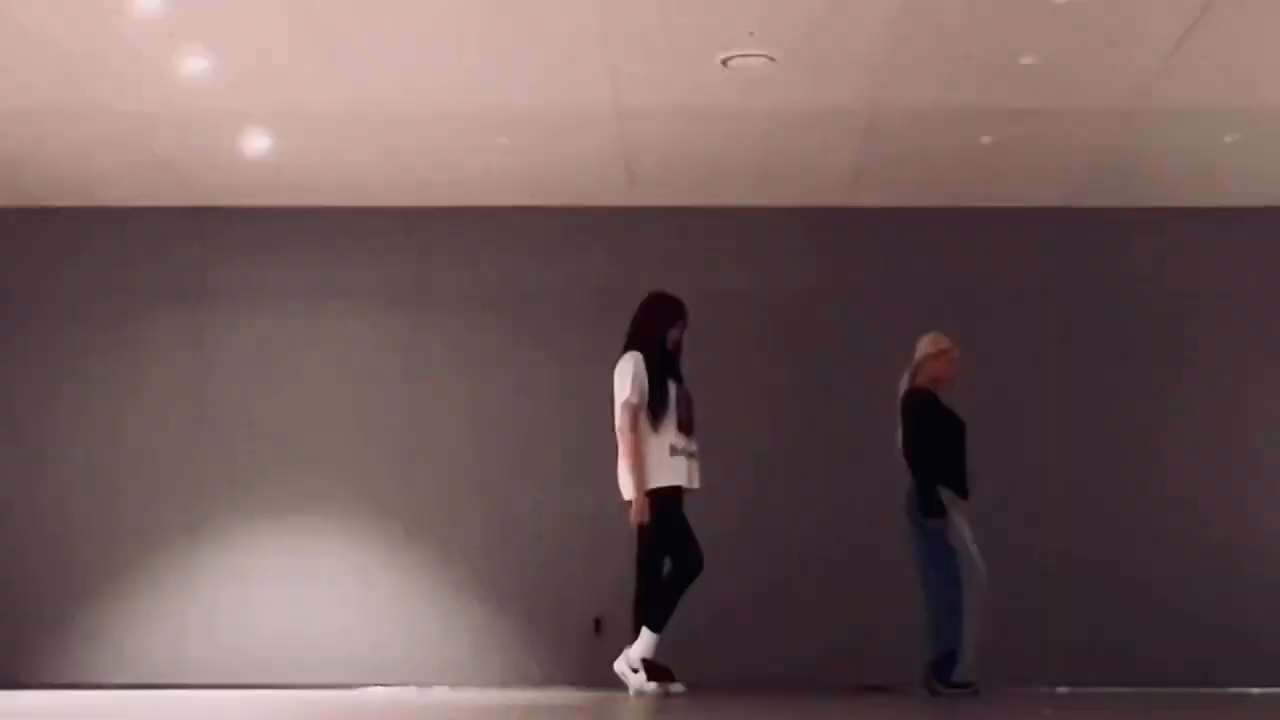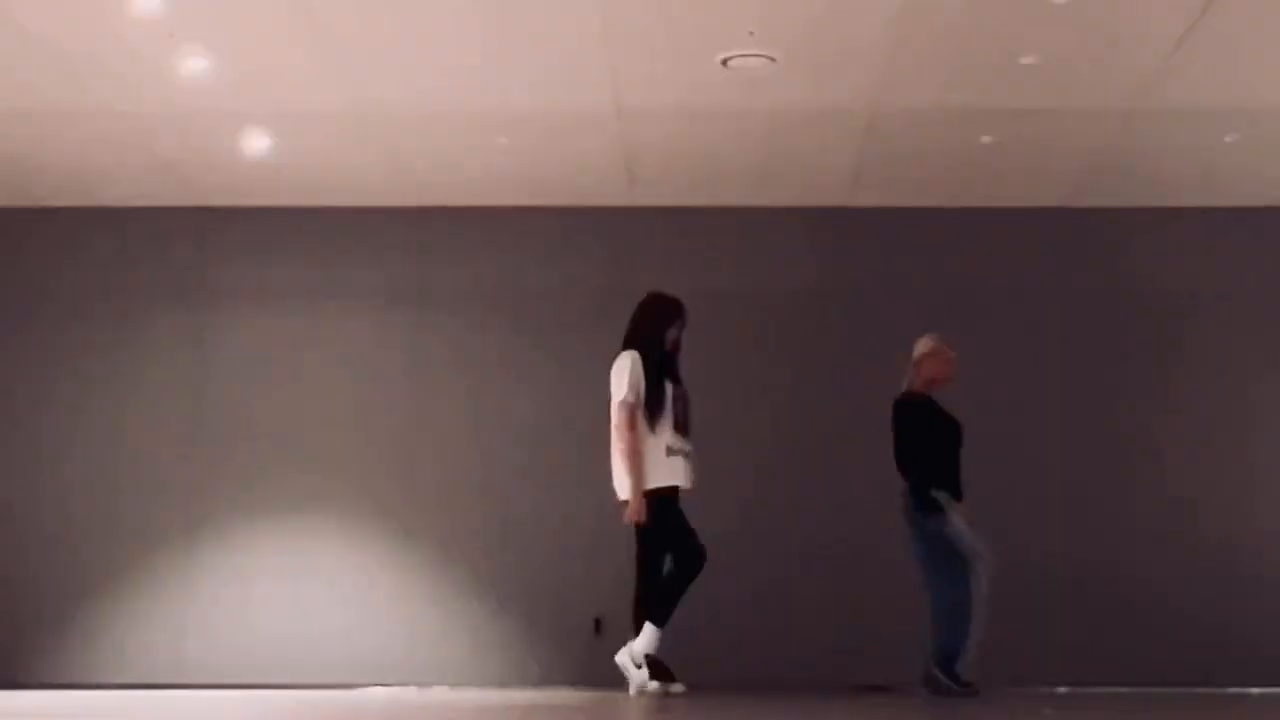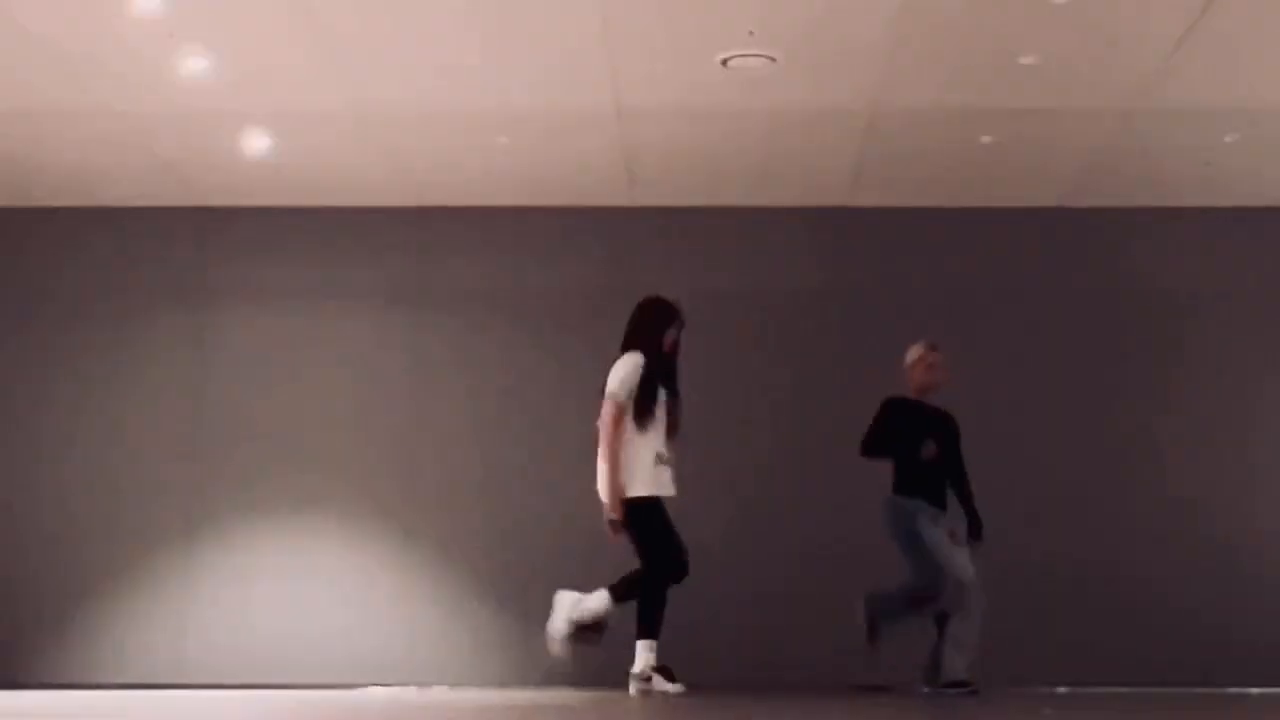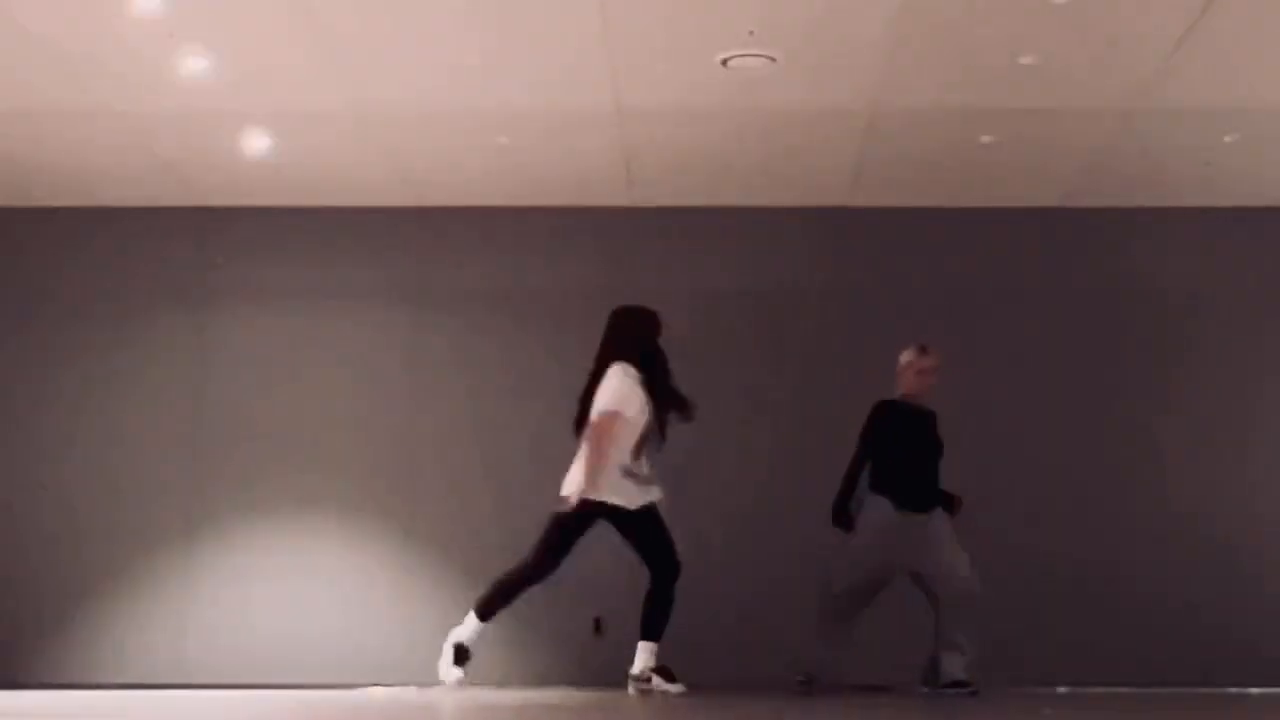
dt=0.2s
person 1, frame 1
left shoulder: (664, 369)
right shoulder: (633, 363)
right elbow: (627, 430)
right wrist: (638, 492)
left hip: (667, 484)
right hip: (650, 485)
left knee: (654, 569)
right knee: (688, 561)
left ankle: (642, 660)
right ankle: (637, 657)
person 1, frame 2
left shoulder: (660, 369)
right shoulder: (630, 362)
right elbow: (624, 429)
left wrist: (642, 492)
right wrist: (636, 492)
left hip: (662, 484)
right hip: (647, 485)
left knee: (654, 569)
right knee: (689, 557)
left ankle: (645, 658)
right ankle: (640, 651)
person 1, frame 3
left shoulder: (653, 371)
right shoulder: (633, 362)
right elbow: (609, 424)
right wrist: (612, 488)
left hip: (645, 489)
right hip: (631, 489)
left knee: (660, 571)
right knee: (670, 566)
left ankle: (644, 667)
right ankle: (581, 608)
person 1, frame 4
left shoulder: (643, 382)
right shoulder: (625, 376)
right elbow: (598, 431)
right wrist: (584, 488)
left hip: (633, 496)
right hip: (594, 492)
left knee: (667, 569)
right knee: (538, 567)
left ankle: (645, 668)
right ankle: (463, 637)
person 2, frame 1
left shoulder: (930, 402)
right shoulder: (917, 399)
right elbow: (913, 452)
right wrist: (930, 498)
left hip: (944, 499)
right hip: (935, 499)
left knee: (949, 584)
right knee: (952, 582)
left ankle: (943, 671)
right ankle: (942, 672)
person 2, frame 2
left shoulder: (935, 409)
right shoulder: (908, 403)
right elbow: (904, 456)
left wrist: (951, 502)
right wrist: (926, 497)
left hip: (943, 502)
right hip: (929, 503)
left knee: (953, 584)
right knee: (960, 578)
left ankle: (942, 669)
right ankle: (943, 666)
person 2, frame 3
left shoulder: (945, 420)
right shoulder: (896, 408)
left elbow: (958, 473)
right elbow: (869, 446)
left wrist: (974, 519)
right wrist: (914, 451)
left hip: (934, 511)
right hip: (909, 508)
left knee: (965, 591)
right knee: (957, 580)
left ankle: (944, 671)
right ankle: (880, 609)
person 2, frame 4
left shoulder: (931, 420)
right shoulder: (886, 411)
right elbow: (861, 458)
left wrist: (945, 498)
right wrist: (842, 503)
left hip: (927, 517)
right hip: (885, 512)
left knee: (959, 589)
right knee: (853, 590)
left ankle: (948, 670)
